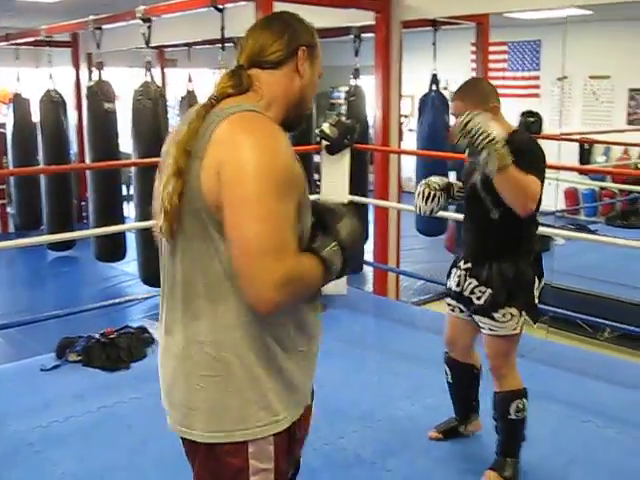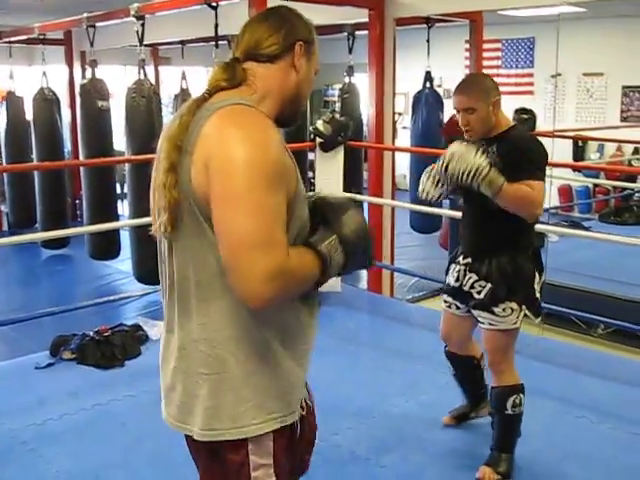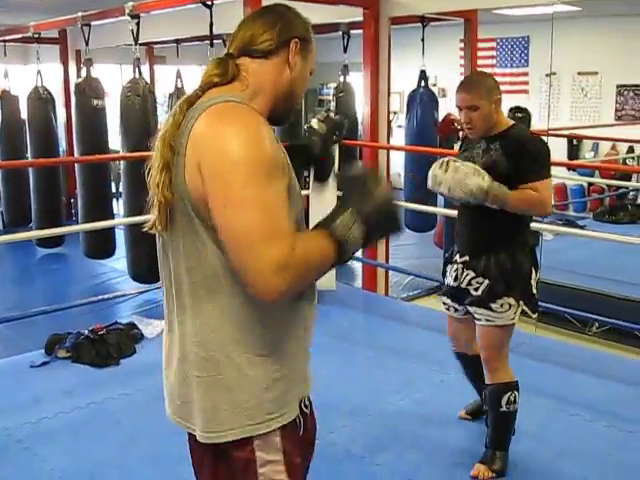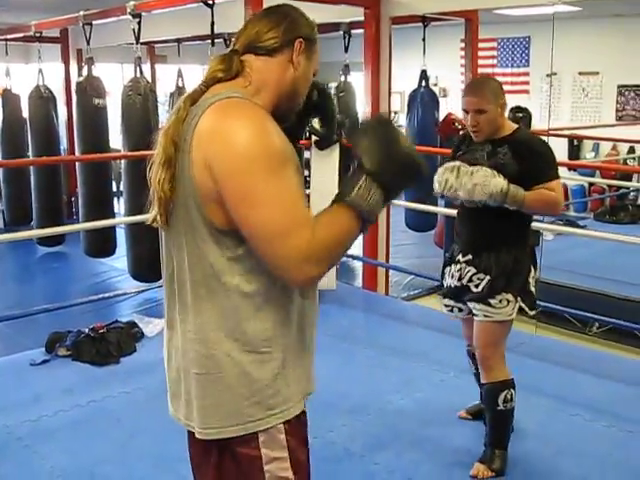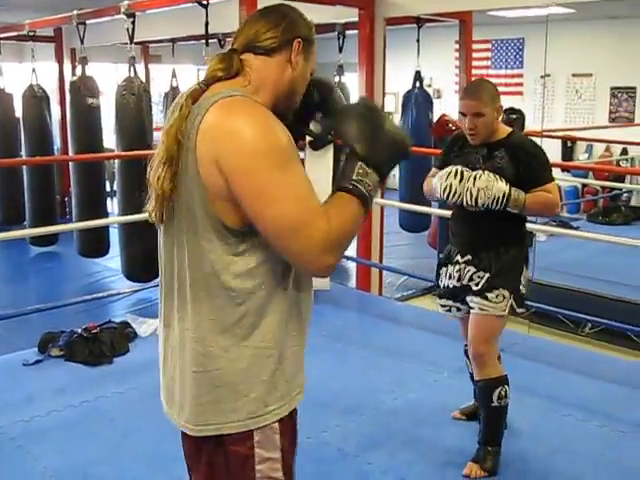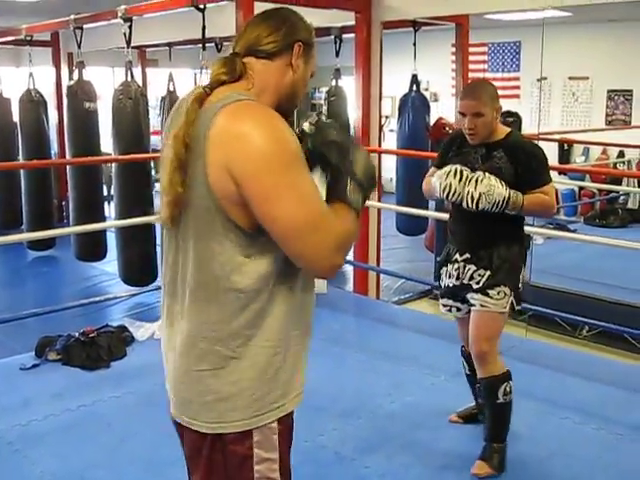
dt=0.1s
person 1, frame 1
left shoulder: (200, 123)
right shoulder: (255, 139)
right elbow: (268, 287)
left wrist: (298, 221)
right wrist: (335, 247)
left hip: (216, 367)
right hip: (236, 384)
person 1, frame 2
left shoulder: (202, 118)
right shoulder: (245, 133)
right elbow: (259, 281)
left wrist: (294, 208)
right wrist: (335, 245)
left hip: (233, 367)
right hip: (238, 383)
left knee: (297, 441)
person 1, frame 3
left shoulder: (198, 113)
right shoulder: (236, 129)
right elbow: (273, 274)
left wrist: (291, 162)
right wrist: (353, 221)
left hip: (231, 363)
right hip: (238, 380)
left knee: (298, 441)
person 1, frame 4
left shoulder: (200, 108)
right shoulder: (241, 126)
right elbow: (304, 259)
left wrist: (289, 125)
right wrist: (372, 184)
left hip: (222, 358)
right hip: (241, 376)
person 1, frame 5
left shoulder: (200, 106)
right shoulder: (245, 123)
right elbow: (318, 251)
left wrist: (290, 123)
right wrist: (364, 167)
left hip: (216, 356)
right hip: (236, 372)
person 1, frame 6
left shoulder: (191, 112)
right shoulder: (256, 127)
right elbow: (322, 254)
left wrist: (295, 157)
right wrist: (352, 181)
left hip: (199, 355)
right hip: (237, 373)
person 2, frame 1
left shoulder: (523, 147)
right shoulder: (480, 145)
left elbow: (524, 203)
left wrist: (494, 151)
right wrist: (450, 189)
left hip: (508, 270)
right hip: (472, 264)
left knee: (500, 365)
right knee: (455, 345)
right ankle: (466, 417)
person 2, frame 2
left shoulder: (523, 146)
right shoulder: (473, 142)
left elbow: (532, 205)
left wrist: (483, 176)
right wrist: (444, 179)
left hip: (507, 266)
right hip: (470, 258)
left knee: (498, 359)
right knee: (452, 338)
right ankle: (475, 402)
person 2, frame 3
left shoulder: (525, 144)
right shoulder: (471, 141)
left elbow: (543, 203)
left wrist: (487, 191)
right wrist: (445, 178)
left hip: (503, 263)
right hip: (464, 256)
left knee: (493, 357)
right knee: (460, 340)
right ankle: (488, 400)
person 2, frame 4
left shoulder: (529, 147)
right shoulder: (466, 141)
left elbow: (555, 202)
right elbow: (441, 182)
left wrist: (504, 192)
right wrist: (444, 180)
left hip: (504, 263)
right hip: (463, 256)
left knee: (488, 353)
right knee: (473, 343)
right ankle: (490, 402)
person 2, frame 5
left shoulder: (524, 150)
right shoulder: (457, 142)
left elbow: (551, 203)
right elbow: (428, 186)
left wrist: (505, 196)
right wrist: (442, 183)
left hip: (499, 260)
right hip: (458, 256)
left knee: (481, 349)
right knee: (471, 342)
left ankle: (490, 447)
right ankle: (485, 401)
person 2, frame 6
left shoulder: (523, 151)
right shoulder: (455, 142)
left elbow: (549, 204)
right elbow: (427, 185)
left wrist: (505, 198)
right wrist: (441, 183)
left hip: (499, 258)
right hip: (458, 254)
left knee: (484, 348)
right knee: (468, 341)
left ankle: (496, 443)
right ankle: (484, 405)
